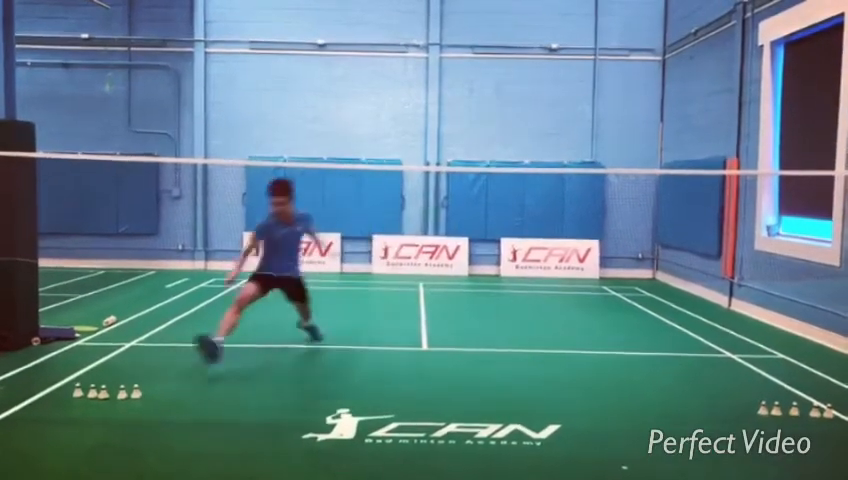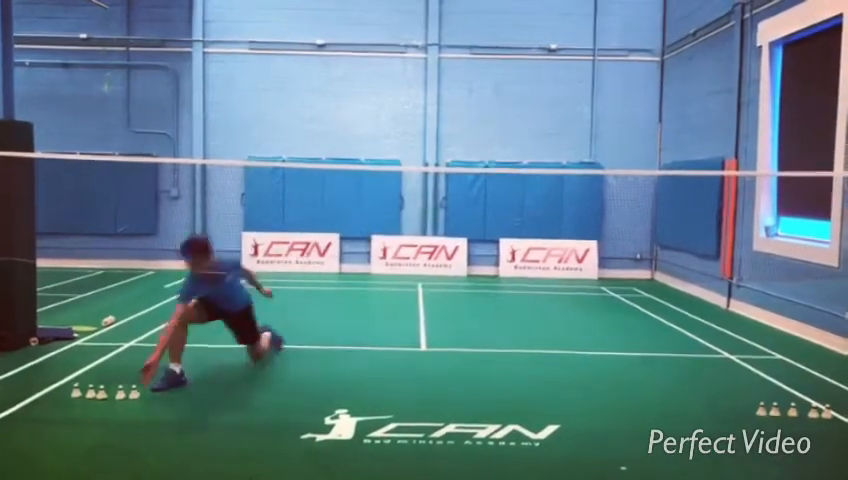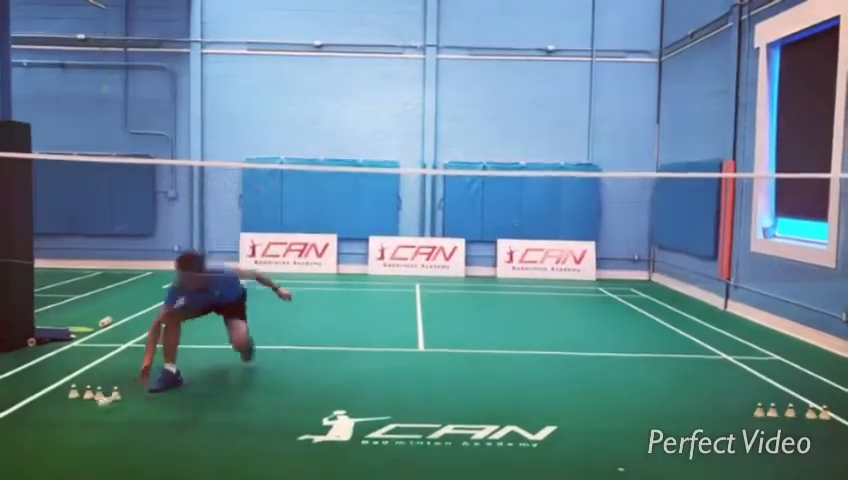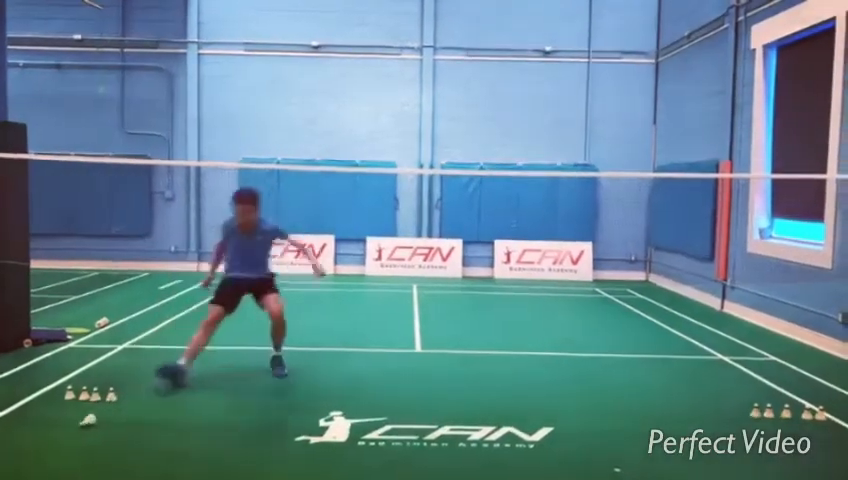
dt=0.2s
person 1, frame 1
left shoulder: (303, 218)
right shoulder: (266, 225)
right elbow: (248, 249)
left wrist: (317, 241)
right wrist: (236, 269)
left hip: (291, 275)
right hip: (267, 272)
left knee: (305, 311)
right knee: (241, 300)
left ankle: (307, 323)
right ankle: (216, 343)
person 1, frame 2
left shoulder: (230, 265)
right shoulder: (191, 282)
left elbow: (246, 274)
right elbow: (174, 322)
left wrist: (261, 288)
left hip: (239, 308)
right hip: (213, 305)
left knee: (258, 355)
right knee: (181, 318)
left ankle: (267, 336)
right ankle: (175, 370)
person 1, frame 3
left shoulder: (223, 277)
right shoulder: (178, 287)
left elbow: (253, 275)
right elbow: (157, 323)
left wrist: (278, 290)
right wrist: (148, 359)
left hip: (229, 301)
right hip: (201, 302)
left knee: (240, 343)
right knee: (173, 318)
left ankle: (246, 347)
right ankle: (170, 371)
person 1, frame 4
left shoulder: (268, 229)
right shoulder: (229, 227)
left elbow: (298, 245)
right elbow: (221, 247)
left wrist: (314, 261)
right wrist: (211, 273)
left hip: (260, 279)
right hip: (233, 279)
left knee: (277, 313)
right knee: (210, 322)
left ankle: (276, 356)
right ankle: (181, 367)
